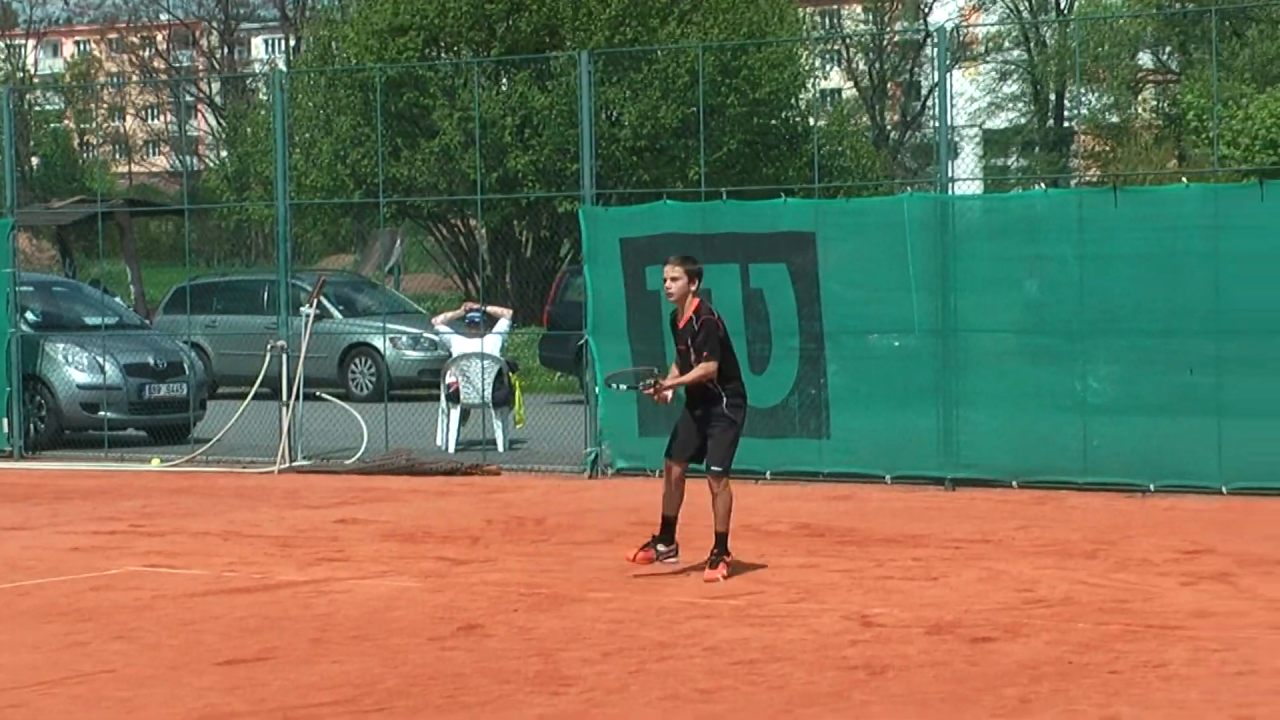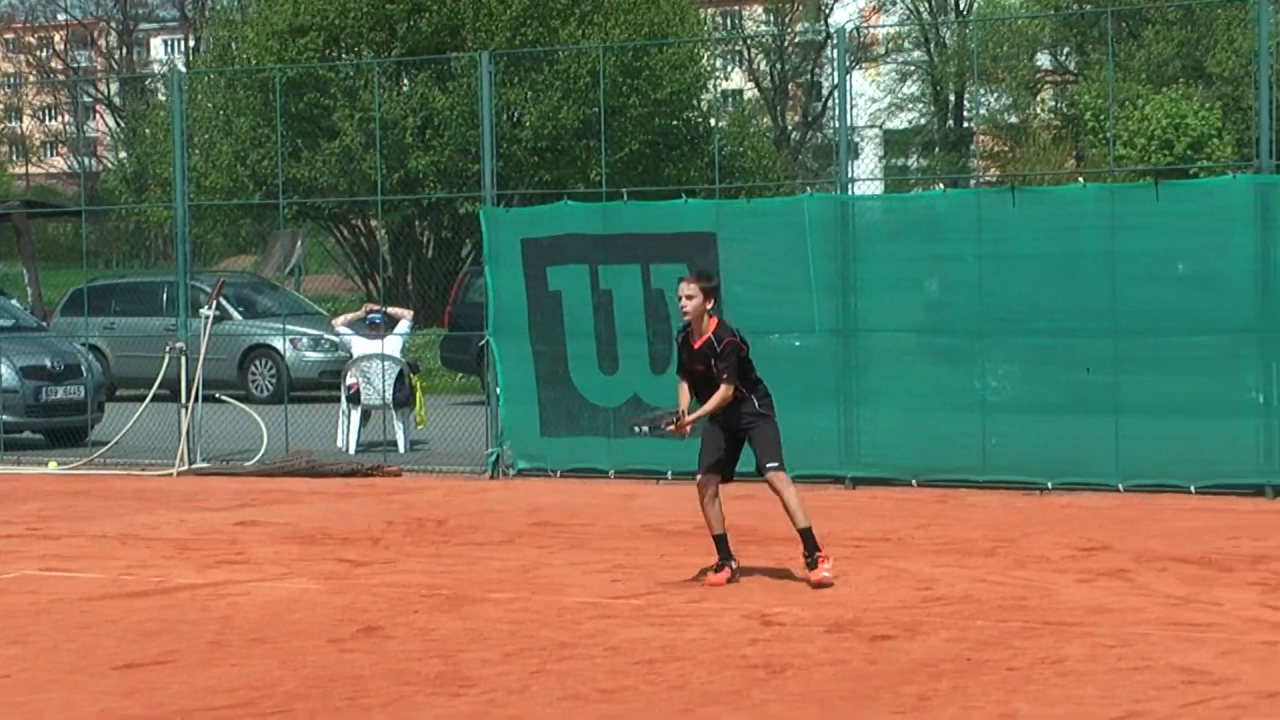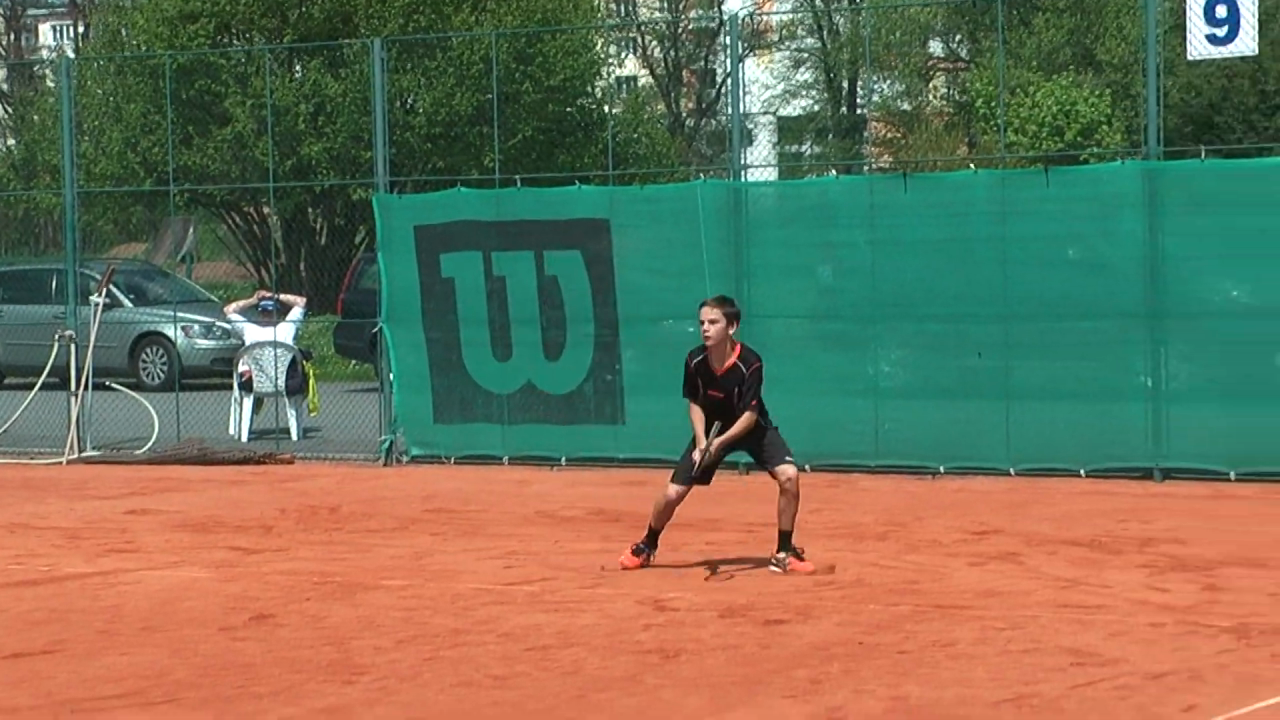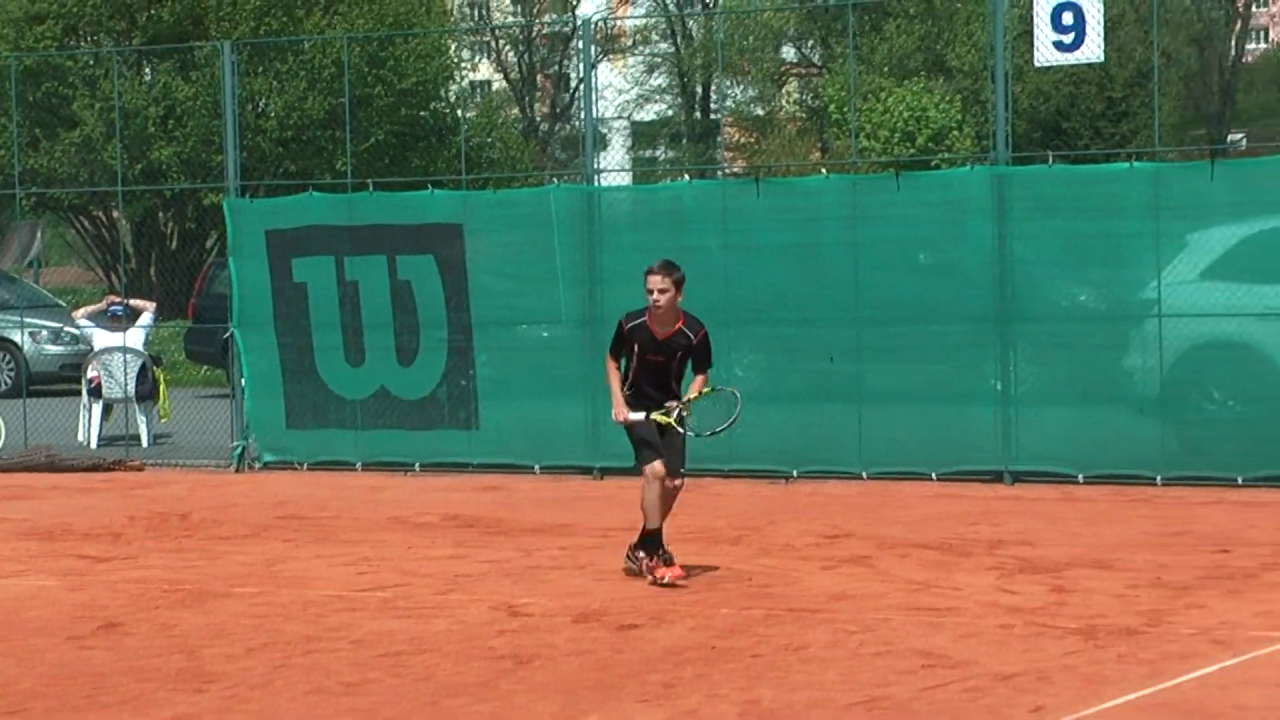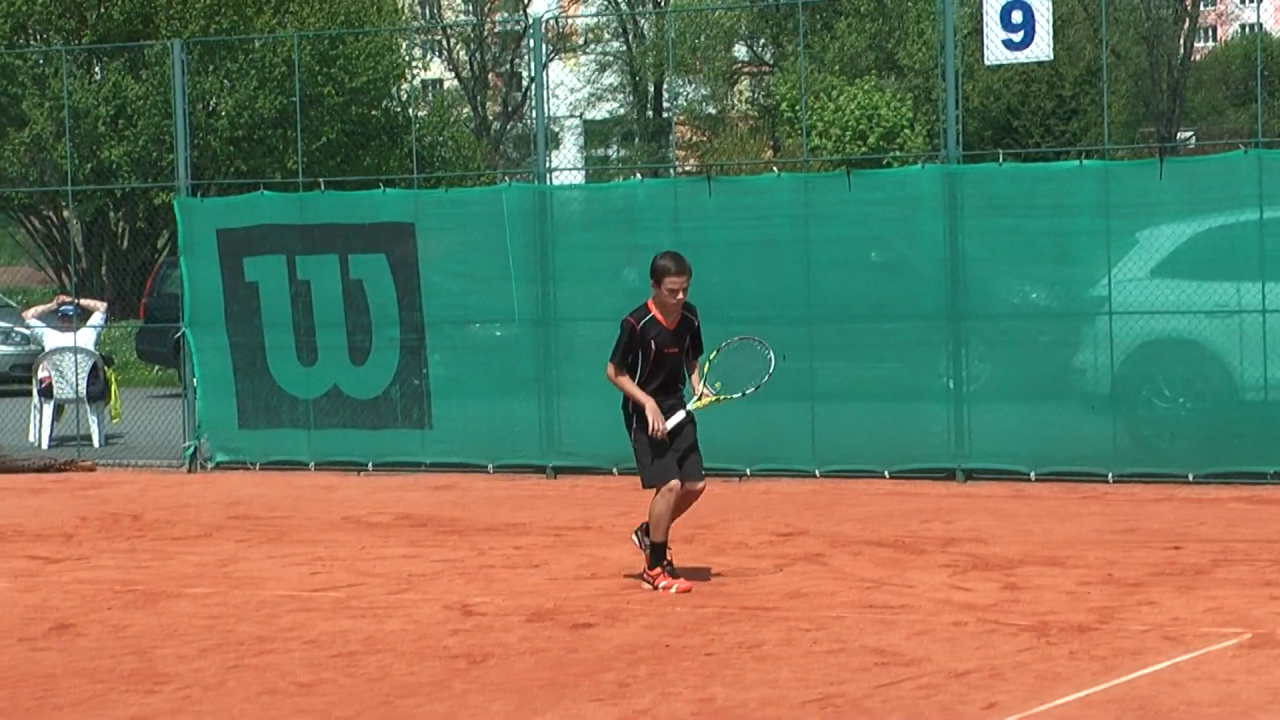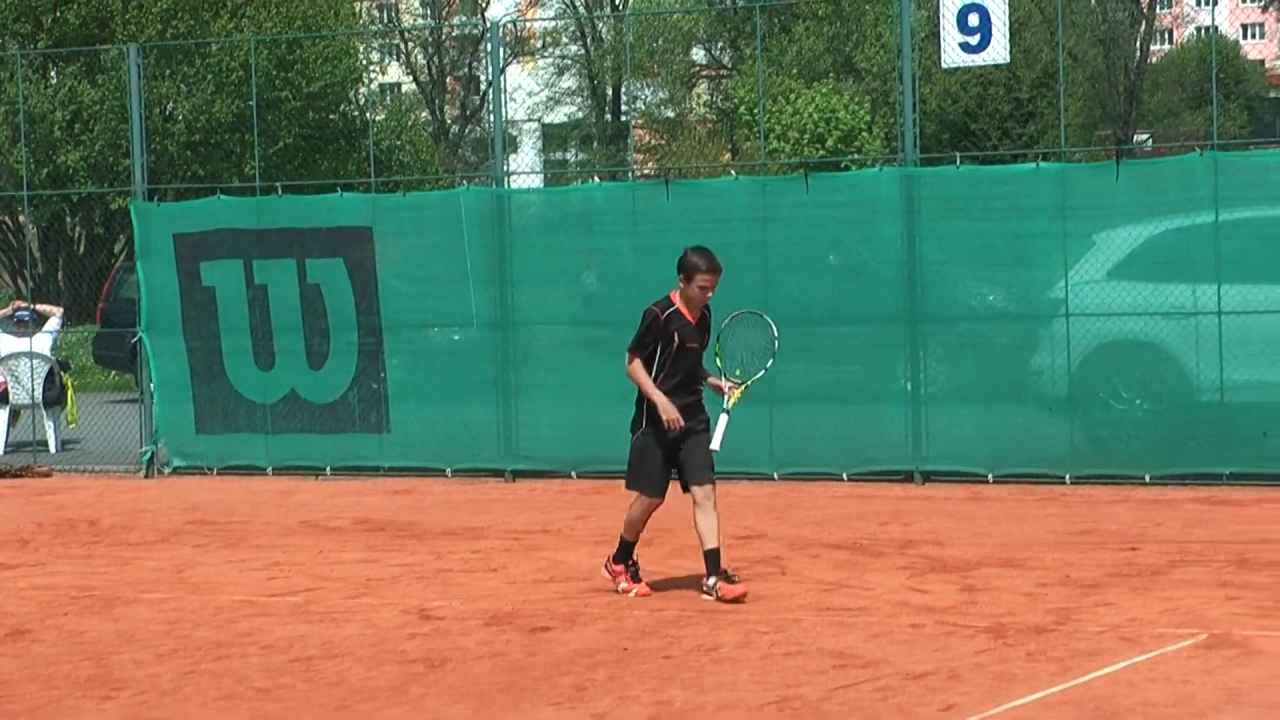
dt=0.3s
person 1, frame 1
left shoulder: (707, 320)
right shoulder: (675, 320)
left elbow: (710, 368)
left wrist: (671, 384)
right wrist: (667, 388)
left hip: (726, 404)
right hip: (696, 404)
left knee: (716, 478)
right knee: (673, 470)
left ankle: (721, 554)
right ankle: (664, 542)
person 1, frame 2
left shoulder: (725, 340)
right shoulder: (683, 338)
left elbow: (726, 390)
right elbow: (684, 379)
left wrist: (693, 417)
right wrist: (683, 411)
left hip: (752, 411)
right hip: (720, 418)
left knee: (776, 477)
right knee: (705, 483)
left ankle: (814, 554)
right ankle: (726, 560)
person 1, frame 3
left shoulder: (751, 364)
right shoulder: (695, 360)
left elbow: (751, 415)
right elbow: (694, 404)
left wrist: (721, 442)
right wrist: (702, 442)
left hip: (750, 428)
right hip: (711, 430)
left knee: (788, 474)
right knee: (674, 492)
left ankle: (785, 551)
right ankle: (648, 545)
person 1, frame 4
left shoulder: (695, 332)
right shoulder: (630, 324)
left elbow: (702, 374)
right elbow: (612, 360)
left wrist: (685, 402)
right wrist: (617, 400)
left hip: (670, 408)
right hip: (636, 408)
left knee: (673, 483)
right knee: (654, 470)
left ankle: (642, 549)
right ankle: (653, 551)
person 1, frame 5
left shoulder: (689, 316)
right shoulder: (637, 323)
right elbow: (614, 372)
left wrist: (696, 383)
right wrist: (648, 405)
left hip: (676, 412)
right hip: (646, 415)
left knee: (695, 485)
right knee: (669, 486)
left ankle: (648, 532)
right ankle: (654, 565)
person 1, frame 6
left shoulder: (704, 315)
right shoulder: (658, 315)
right elbow: (634, 363)
left wrist: (714, 382)
right wrist: (661, 401)
left hip: (692, 416)
right hip: (655, 419)
left knee: (704, 493)
right knee: (649, 497)
left ankle: (713, 577)
right ankle: (620, 562)
